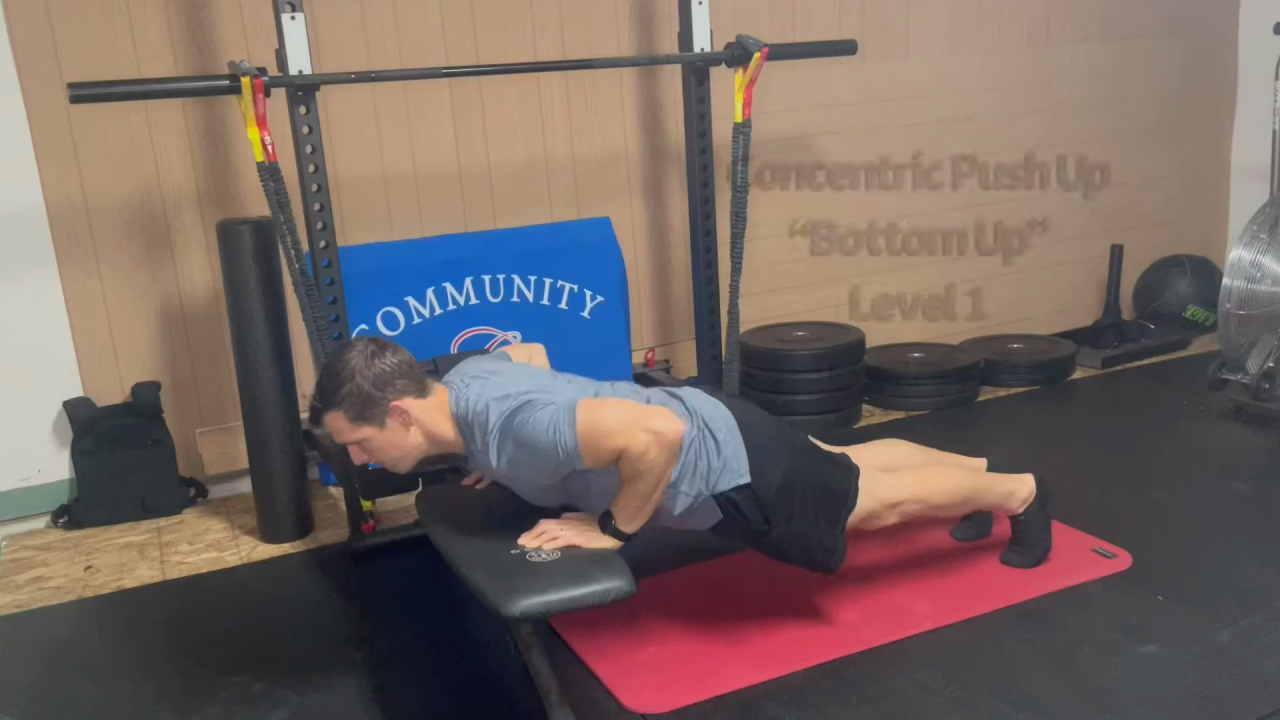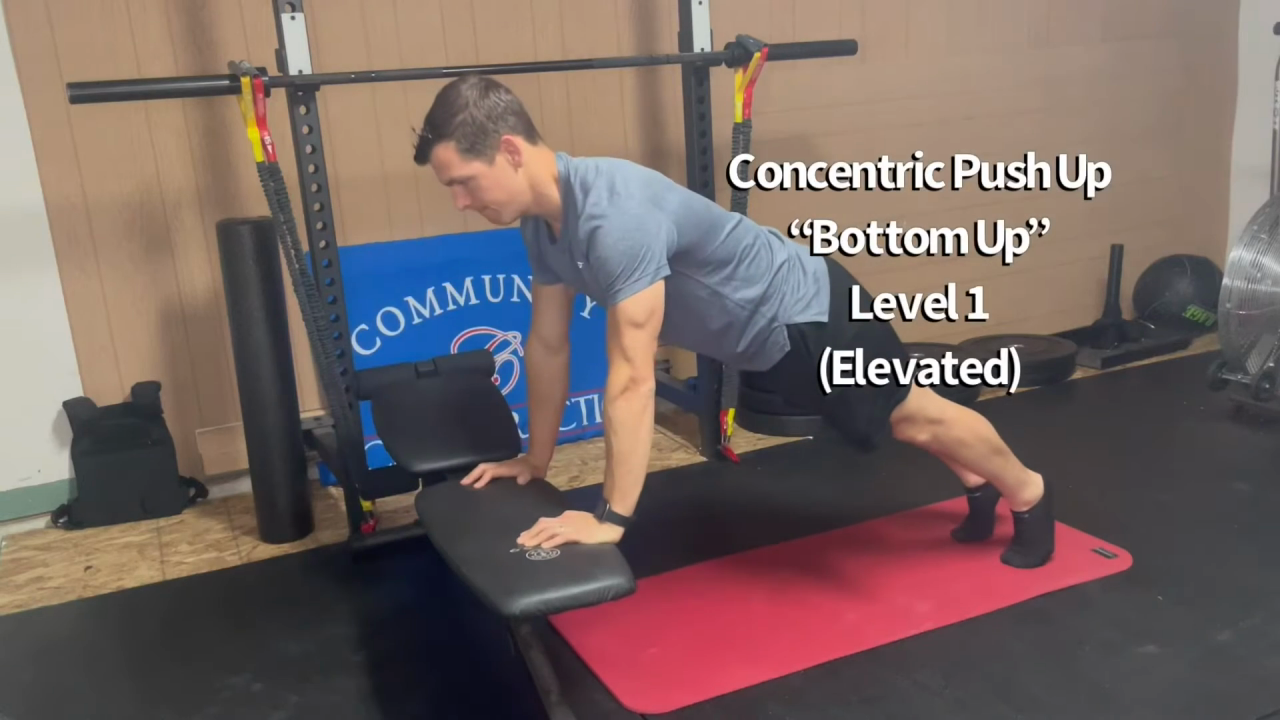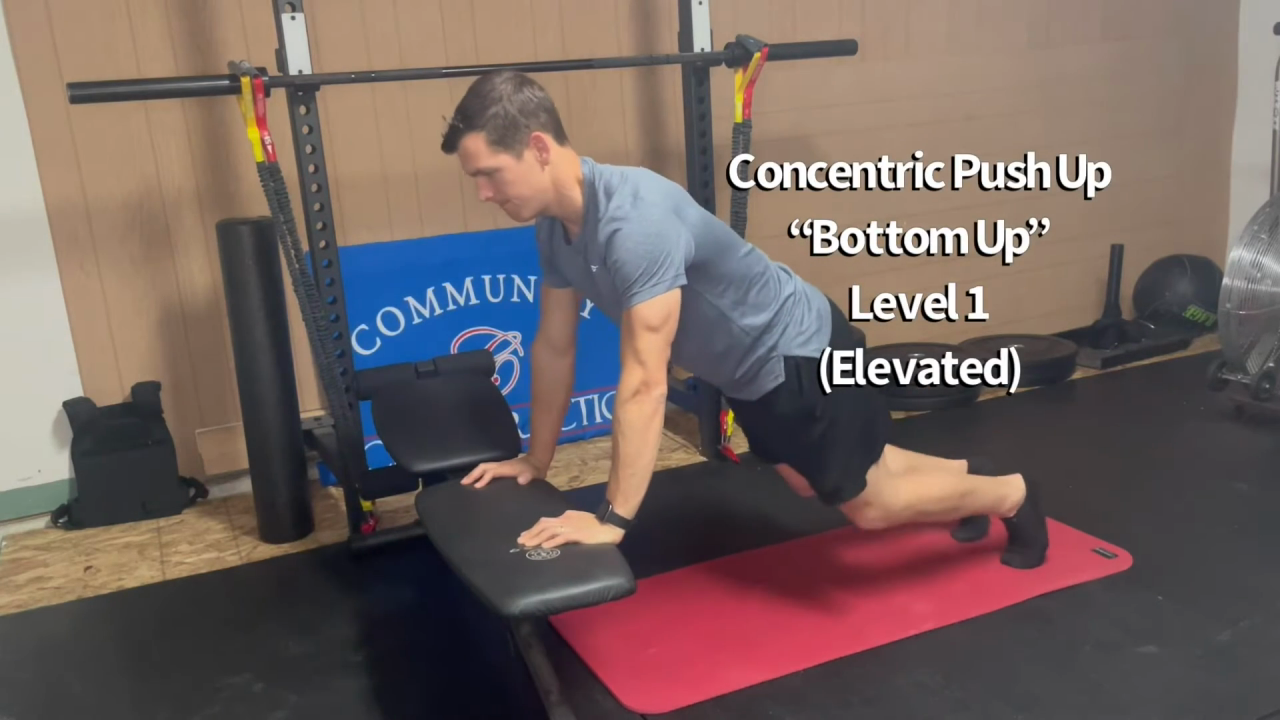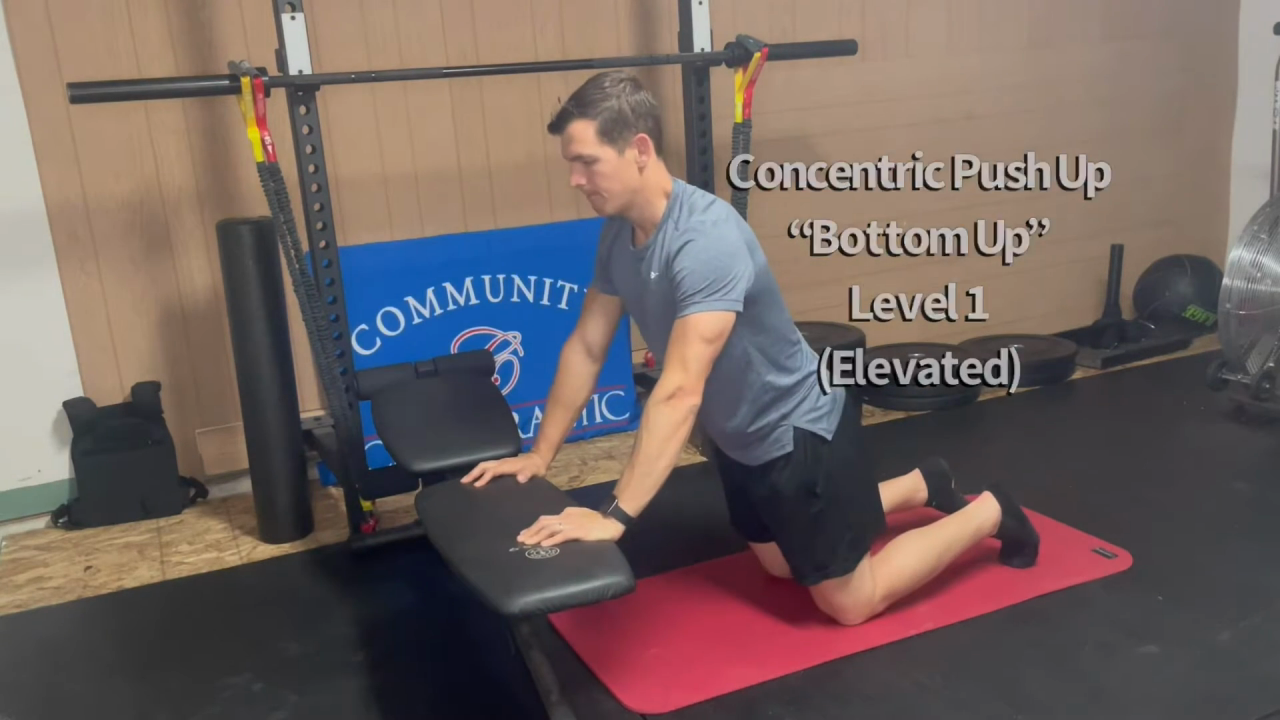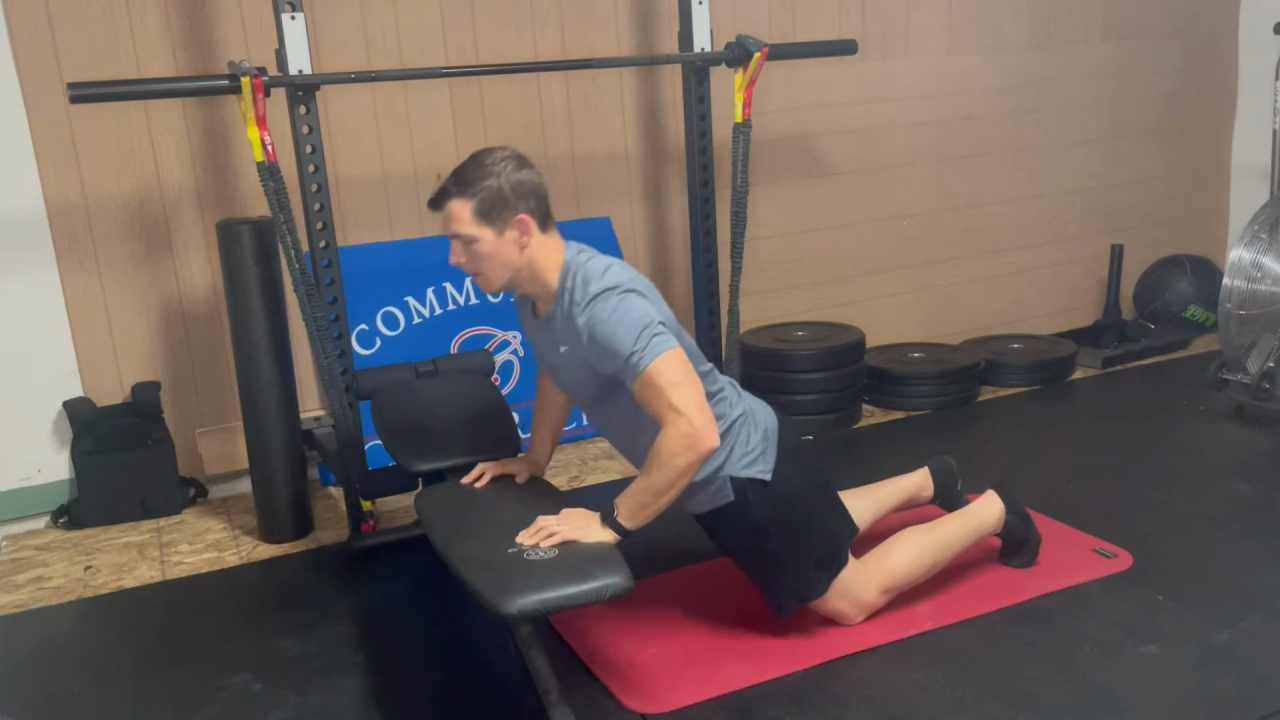
dt=1s
person 1, frame 1
left shoulder: (507, 430)
right shoulder: (464, 381)
left elbow: (657, 432)
right elbow: (531, 351)
left wrist: (609, 527)
left hip: (728, 469)
right hip: (707, 424)
left knee: (880, 502)
right knee: (851, 466)
left ankle: (1017, 491)
right ankle: (976, 468)
person 1, frame 2
left shoulder: (615, 217)
right shoulder: (544, 217)
left elbow: (632, 379)
right elbow: (548, 344)
left wrist: (611, 518)
right wrist: (535, 459)
left hip: (804, 312)
right hip: (765, 332)
left knee: (915, 416)
right knee: (901, 417)
left ankle: (1027, 494)
right ankle: (979, 486)
person 1, frame 3
left shoulder: (636, 222)
right shoulder: (556, 224)
left elbow: (644, 385)
right elbow: (554, 347)
left wrist: (613, 519)
right wrist: (535, 458)
left hip: (798, 351)
right hip: (754, 369)
left knee: (870, 506)
right knee: (815, 484)
left ankle: (1010, 495)
right ankle: (962, 479)
person 1, frame 4
left shoulder: (707, 238)
right shoulder: (619, 235)
left elbow: (680, 394)
right elbow: (585, 348)
left wrist: (615, 517)
right wrist: (538, 455)
left hip: (801, 429)
right hip: (743, 437)
left knee: (848, 600)
right knee: (782, 567)
left ankle: (989, 513)
right ankle: (920, 486)
person 1, frame 5
left shoulder: (605, 303)
right shoulder: (537, 290)
left elbow: (693, 434)
right elbow: (559, 375)
left wrist: (610, 524)
right wrist: (531, 460)
left hip: (744, 469)
right hip: (718, 475)
left knee: (849, 599)
right knee: (811, 546)
left ankle: (991, 512)
right ankle: (925, 484)
